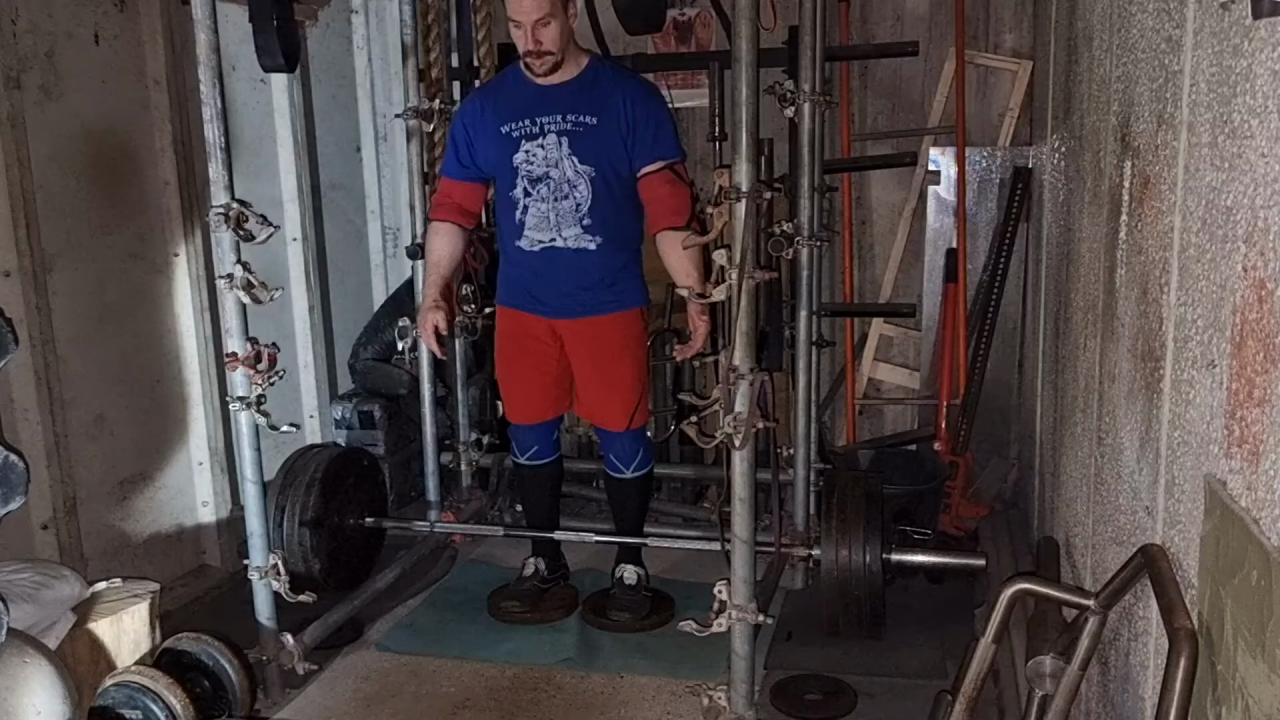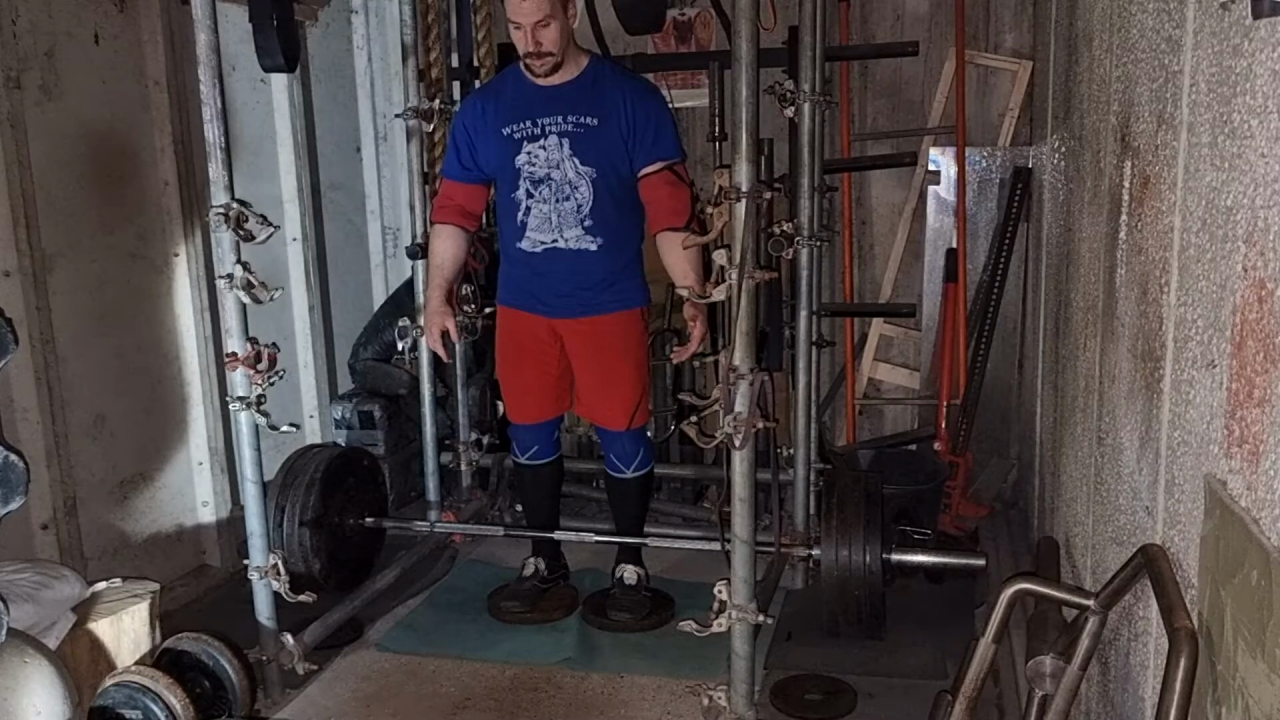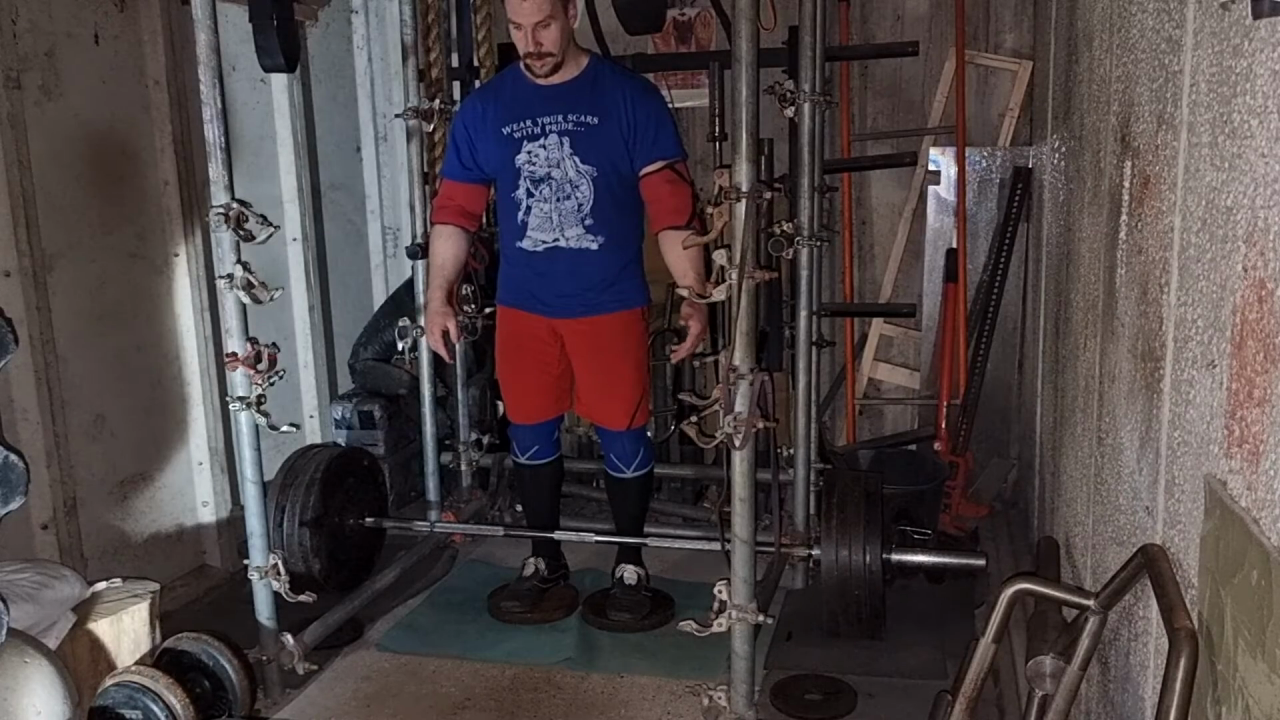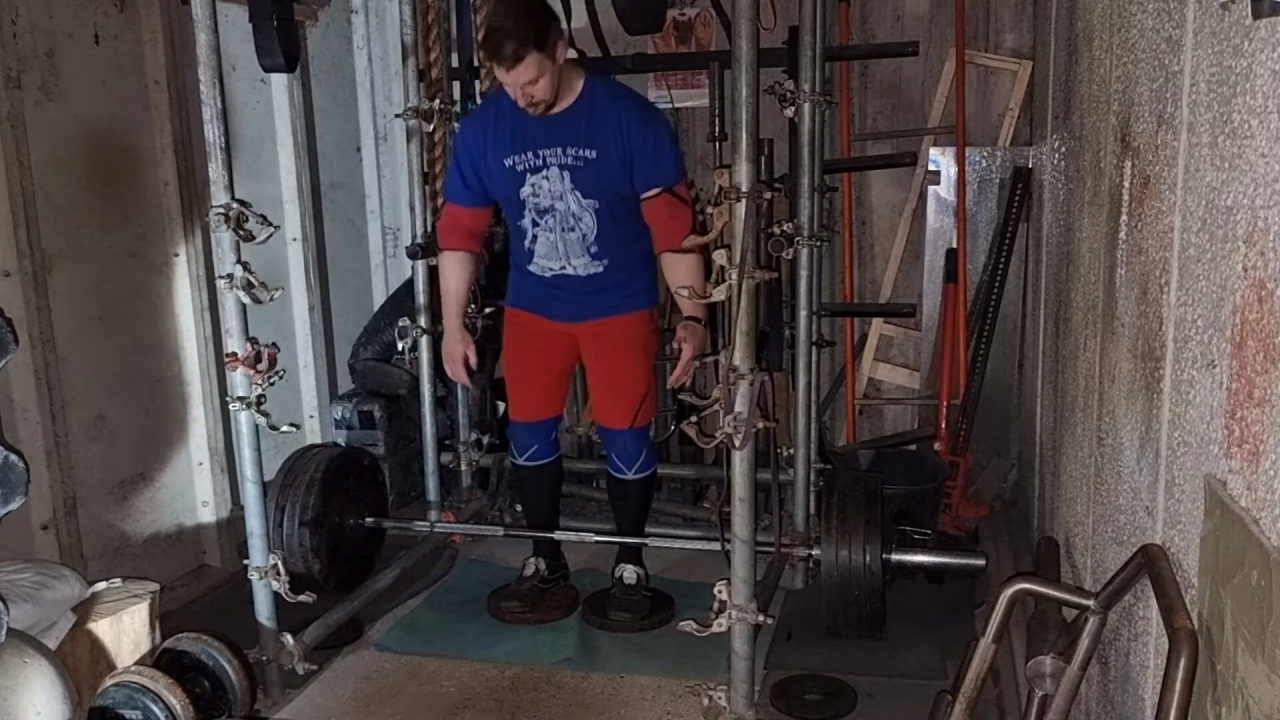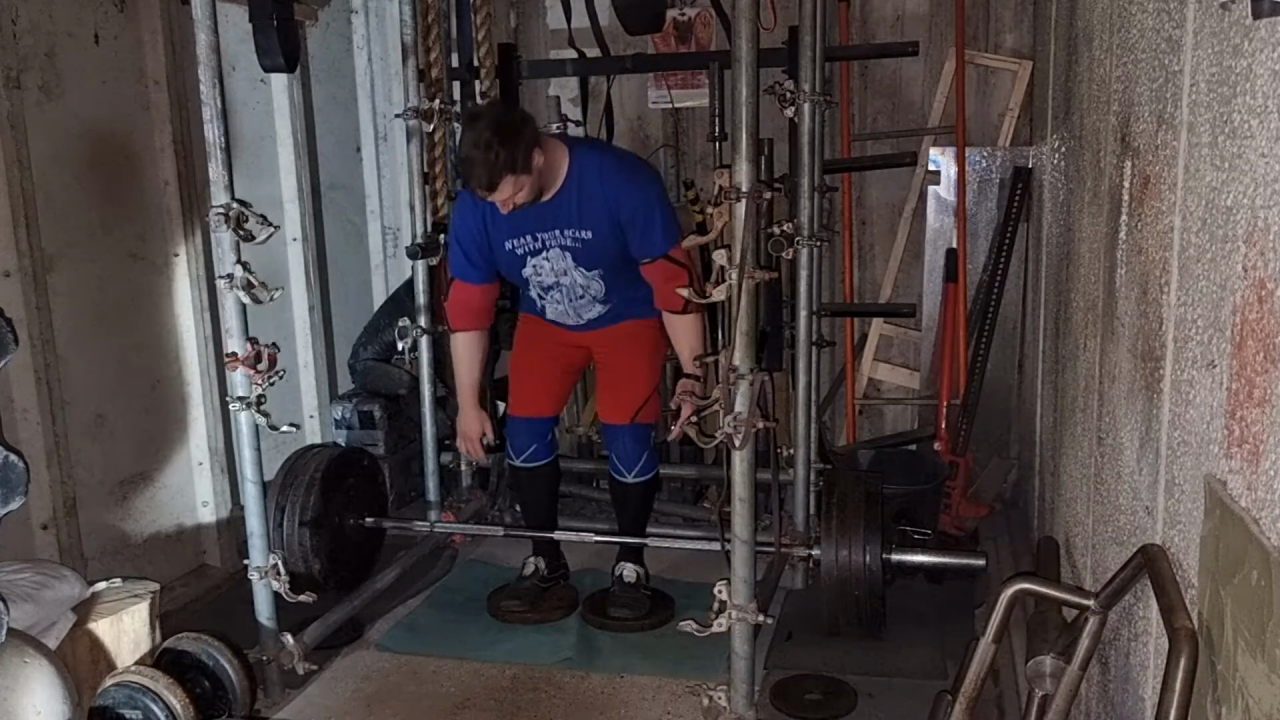
dt=1s
person 1, frame 1
left shoulder: (629, 98)
right shoulder: (483, 108)
left elbow: (668, 206)
right elbow: (453, 208)
left wrist: (695, 295)
right wrist: (433, 294)
left hip: (609, 306)
right hip: (522, 307)
left knee: (621, 436)
right knee: (530, 435)
left ankle: (630, 564)
right ankle: (544, 558)
person 1, frame 2
left shoulder: (630, 98)
right shoulder: (483, 108)
left elbow: (670, 206)
right elbow: (455, 209)
left wrist: (693, 296)
right wrist: (437, 296)
left hip: (611, 305)
right hip: (523, 307)
left knee: (622, 437)
right knee: (531, 435)
left ankle: (630, 565)
right ankle: (544, 558)
person 1, frame 3
left shoulder: (630, 98)
right shoulder: (483, 108)
left elbow: (672, 205)
right elbow: (455, 209)
left wrist: (694, 295)
right wrist: (438, 297)
left hip: (611, 305)
right hip: (522, 307)
left knee: (622, 435)
right knee: (530, 434)
left ankle: (629, 565)
right ankle: (545, 558)
person 1, frame 4
left shoulder: (630, 119)
right shoulder: (480, 130)
left elbow: (673, 226)
right elbow: (459, 232)
left wrist: (692, 315)
right wrist: (453, 323)
left hip: (619, 308)
right hip: (532, 309)
left knee: (624, 435)
right knee: (529, 432)
left ankle: (630, 566)
right ankle: (545, 559)
person 1, frame 5
left shoulder: (621, 182)
right shoulder: (475, 207)
left elbow: (675, 281)
right elbow: (468, 308)
left wrist: (692, 373)
right wrist: (467, 403)
left hip: (629, 316)
right hip: (545, 320)
left knee: (626, 435)
right knee: (525, 430)
left ankle: (631, 564)
right ankle: (545, 560)
